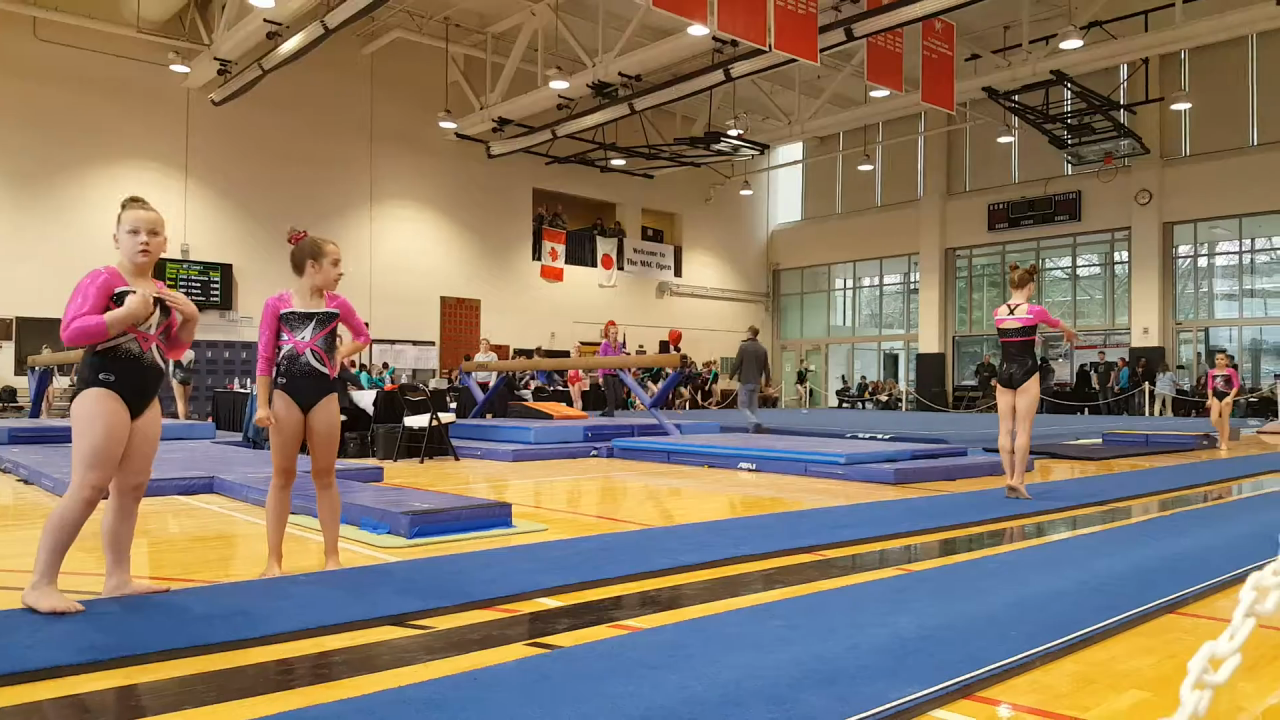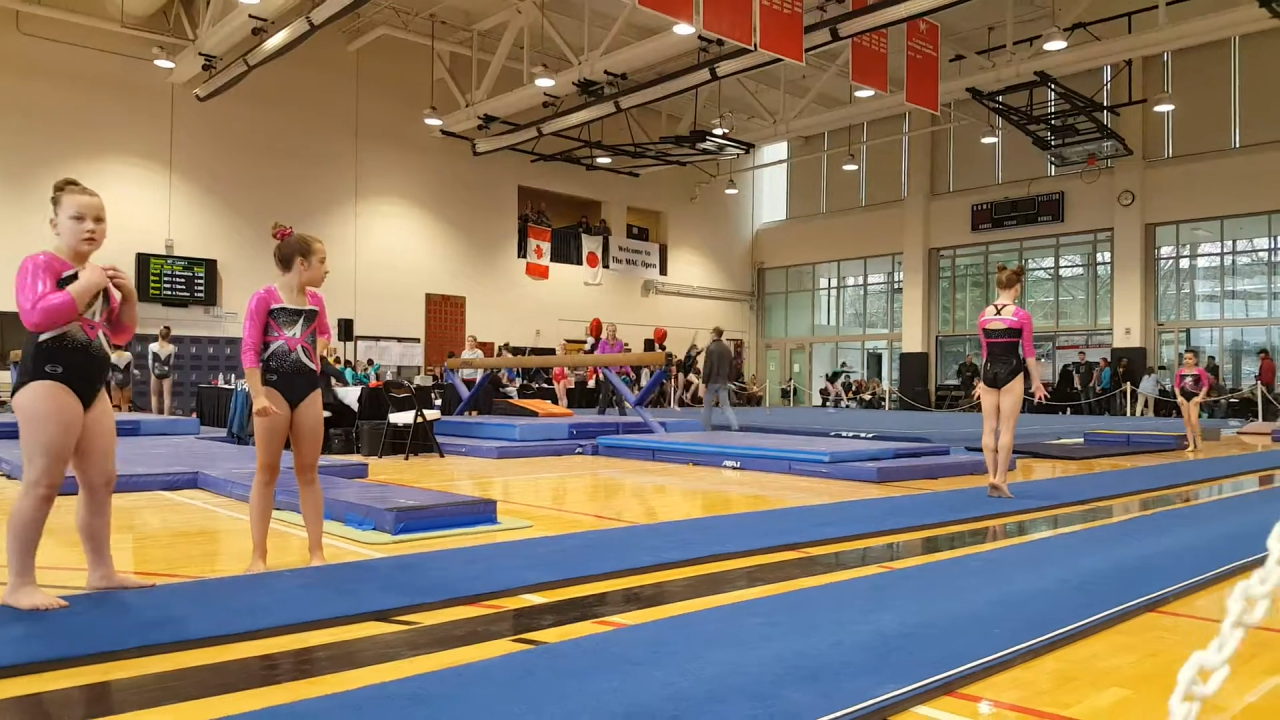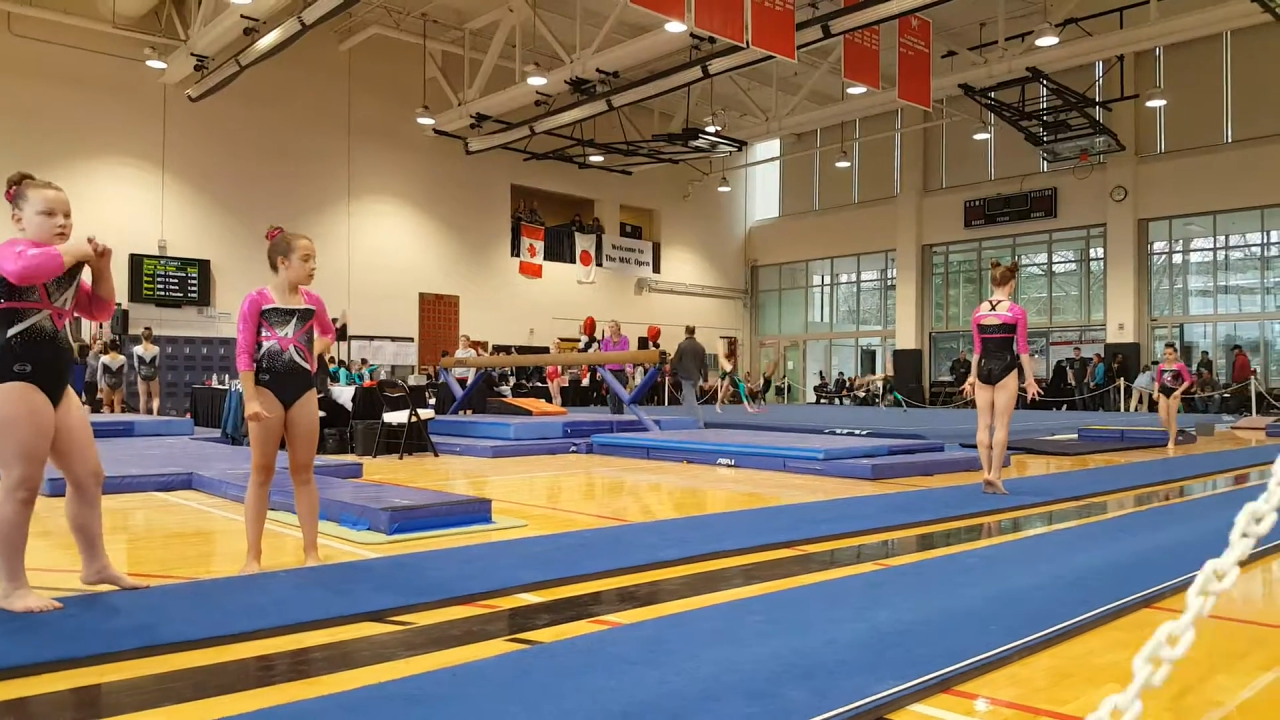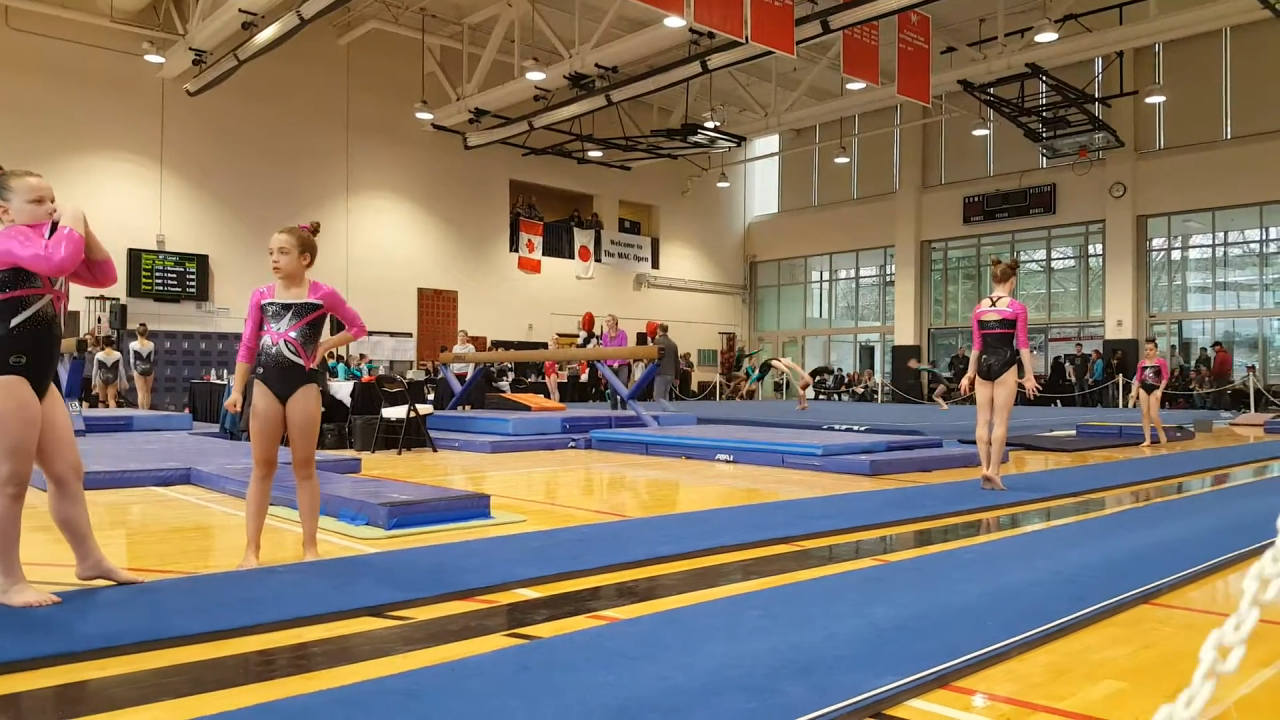
dt=0.4s
person 1, frame 1
left shoulder: (164, 294)
right shoulder: (103, 279)
left elbow: (173, 351)
right elbow: (71, 331)
left wrist: (189, 320)
right wrist: (128, 313)
left hip: (146, 398)
right hip: (103, 390)
left knee: (131, 490)
right knee: (88, 488)
left ankle: (118, 578)
right ankle: (41, 584)
person 1, frame 2
left shoulder: (102, 275)
right shoulder: (40, 264)
left elbow: (119, 335)
right elbow: (36, 316)
left wrist: (127, 296)
right wrist: (86, 285)
left hip: (93, 388)
right hip: (49, 381)
left knee: (101, 483)
right knee: (42, 484)
left ankle: (101, 571)
right ankle: (19, 584)
person 1, frame 3
left shoulder: (65, 265)
left elbow: (99, 312)
left wrist: (100, 268)
right wrist: (72, 252)
left hip: (58, 383)
left knee: (89, 475)
left ankle: (96, 564)
person 1, frame 4
left shoulder: (45, 241)
left elbow: (104, 276)
right elbow: (62, 258)
left wrist: (83, 230)
right wrist: (71, 223)
left hip: (38, 375)
left knee: (68, 472)
left ankle: (89, 558)
person 2, frame 1
left shoulder: (338, 304)
right shoulder: (276, 305)
left elbow: (362, 336)
right elbow: (264, 358)
left wrist: (339, 355)
right wrist: (262, 404)
left hip: (325, 394)
right hip: (286, 392)
left knee: (325, 476)
right knee: (282, 476)
left ankle: (332, 556)
right ankle: (274, 559)
person 2, frame 2
left shoulder: (316, 301)
right shoulder: (263, 299)
right elbow: (249, 351)
left wrist: (317, 353)
right wrist: (258, 396)
left hip: (309, 389)
right hip: (274, 388)
left knee: (308, 472)
right knee: (267, 472)
left ankle: (316, 552)
right ankle: (258, 555)
person 2, frame 3
left shoulder: (313, 302)
right shoulder: (256, 300)
left elbow: (328, 334)
right elbow: (244, 354)
left wrist: (314, 352)
right wrist: (251, 399)
left hip: (304, 389)
right hip: (267, 388)
left knee: (304, 472)
right knee: (262, 472)
left ankle: (311, 552)
right ankle: (253, 555)
person 2, frame 4
left shoulder: (323, 295)
right shoulder: (261, 296)
left elbow: (357, 328)
right elbow: (247, 347)
left wrist: (324, 346)
right wrist: (237, 390)
left hip: (304, 384)
right hip: (266, 382)
left knee: (304, 467)
right knee: (262, 467)
left ankle: (310, 546)
right ankle: (252, 549)
person 3, frame 1
left shoulder: (998, 313)
right shoulder: (1035, 311)
right elbow: (1055, 323)
right wrist: (1070, 333)
left hip: (1005, 372)
right hip: (1026, 372)
left knee: (1005, 430)
right knee: (1023, 430)
left ankle: (1010, 480)
right ankle: (1018, 480)
person 3, frame 2
left shoulder: (984, 315)
right shoulder: (1021, 315)
right elbow: (1028, 352)
right wrist: (1036, 382)
left hip: (989, 372)
right hip: (1011, 372)
left knee: (989, 428)
right knee: (1007, 429)
left ankle: (992, 478)
right ankle: (1000, 479)
person 3, frame 3
left shoulder: (978, 311)
right shoulder: (1016, 311)
left elbow: (977, 348)
right elbow: (1022, 347)
left wrist: (973, 376)
right wrist: (1030, 379)
left hip: (984, 369)
right hip: (1005, 368)
left knee: (983, 425)
right knee: (1001, 425)
left ankle: (987, 475)
right ankle: (994, 476)
person 3, frame 4
left shoulder: (979, 308)
right shoulder: (1017, 307)
left elbow: (976, 344)
right elbow: (1022, 343)
left wrist: (970, 373)
right wrist: (1029, 375)
left hip: (984, 364)
right hip: (1005, 364)
left knee: (983, 421)
right knee: (1000, 422)
left ankle: (985, 471)
right ankle: (993, 472)
